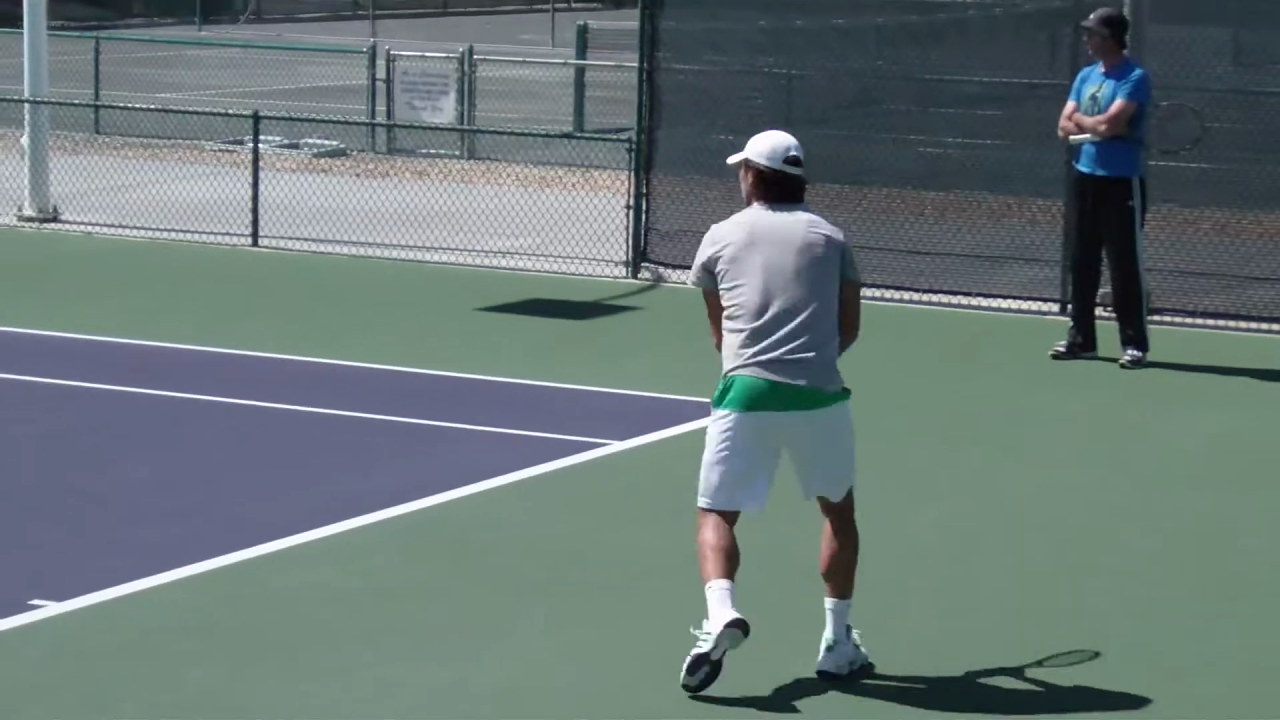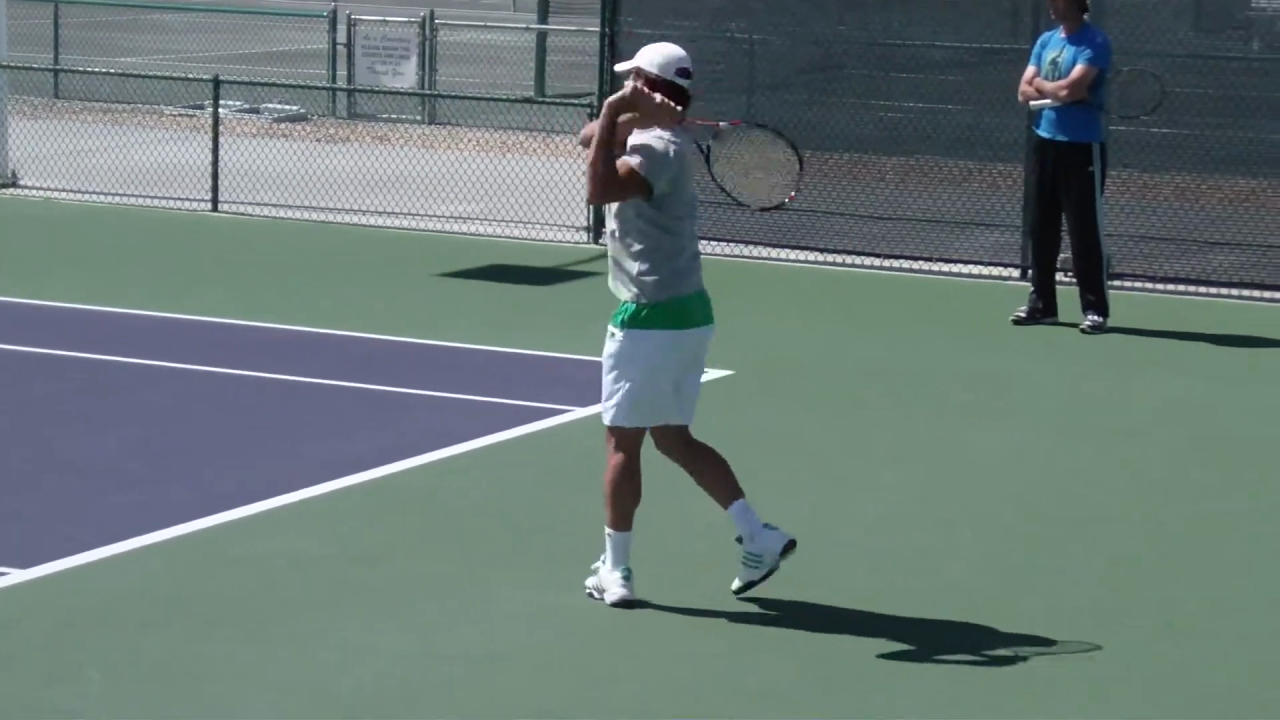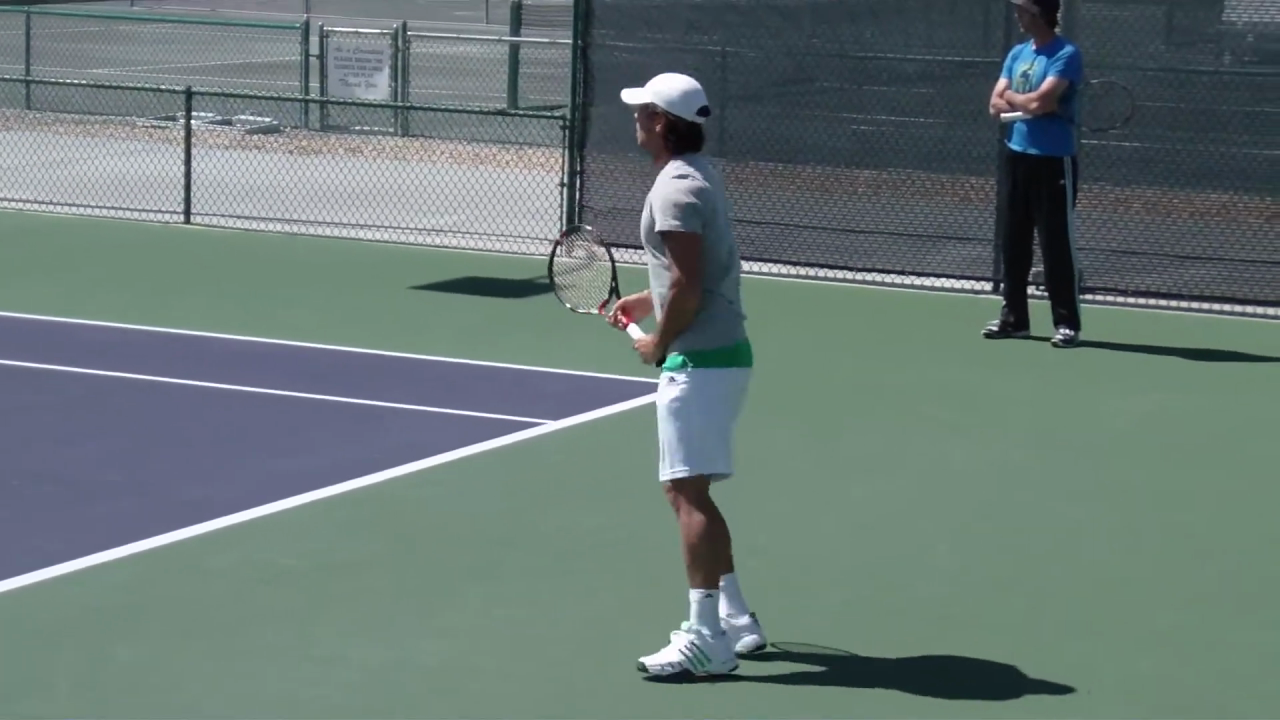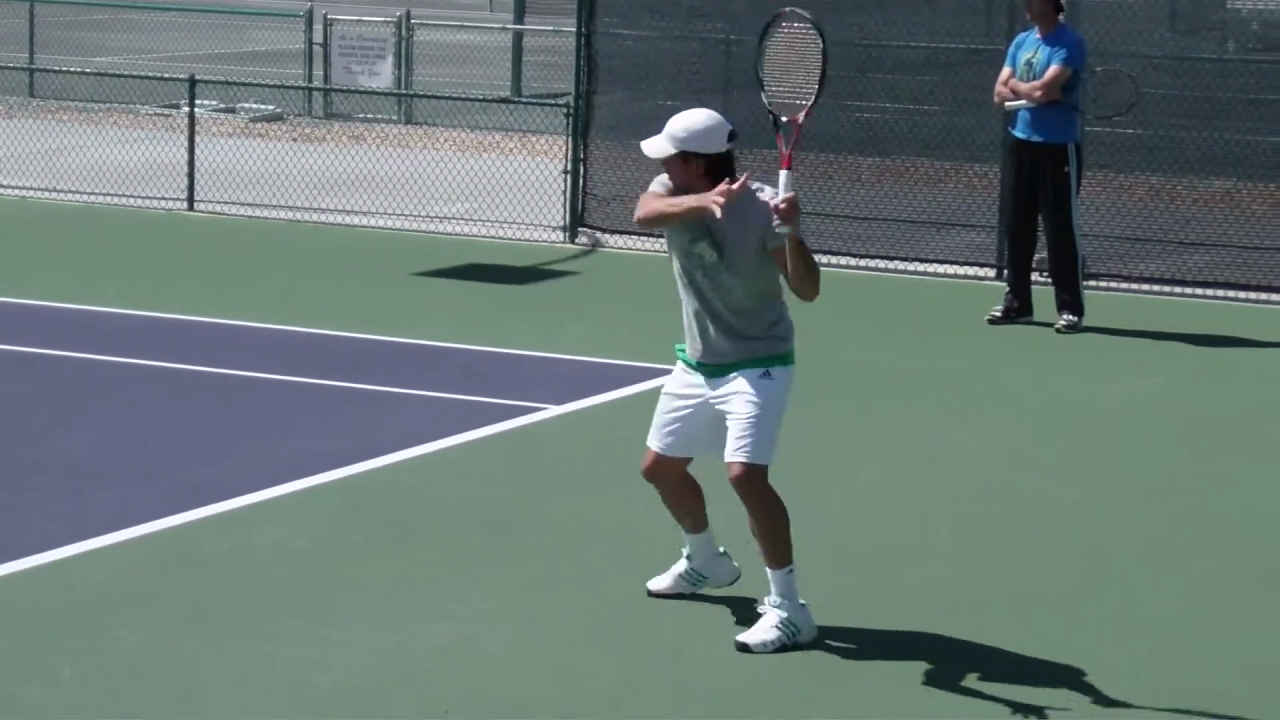
dt=1s
person 1, frame 1
left shoulder: (718, 239)
right shoulder: (830, 235)
right elbow: (848, 327)
left hip: (747, 393)
right hip: (820, 395)
left knee: (713, 516)
right knee: (839, 512)
left ankle: (721, 617)
right ankle: (838, 643)
person 1, frame 2
left shoulder: (660, 147)
right shoulder: (640, 126)
left elbow: (600, 191)
right elbow: (593, 138)
left wrist: (612, 117)
right wrist: (616, 118)
left hip: (651, 316)
right hip: (687, 311)
left knee: (623, 441)
right knee: (673, 438)
left ankle: (616, 572)
right ankle: (756, 535)
person 1, frame 3
left shoulder: (674, 187)
right shoulder: (699, 176)
left elbow: (688, 284)
left wrist: (659, 341)
right wrist: (642, 301)
left hip: (699, 358)
right hip: (726, 352)
left knee: (686, 491)
right knee: (692, 490)
left ankle: (706, 635)
right ankle: (734, 619)
person 1, frame 4
left shoulder: (766, 208)
right shoulder: (675, 190)
left elbow: (807, 289)
right elbow: (644, 213)
left wrist: (792, 235)
right wrist: (705, 201)
left hip: (758, 366)
right hip: (696, 362)
left knee: (746, 475)
right knee: (658, 468)
left ankle: (788, 609)
right ankle: (703, 561)
person 2, frame 1
left shoulder: (1134, 78)
right shoulder: (1085, 76)
left elbow: (1108, 124)
right elbow: (1064, 127)
left wrist: (1080, 118)
right wrist: (1095, 127)
left hip: (1121, 183)
right hip: (1084, 178)
left knee: (1125, 266)
right knee: (1082, 262)
left ankle: (1135, 343)
right ankle: (1081, 338)
person 2, frame 2
left shoulder: (1095, 42)
right shoulder: (1045, 40)
left elbow: (1069, 89)
right elbow: (1024, 91)
left wrist: (1040, 83)
right wrist: (1057, 92)
left hip: (1081, 146)
right hip: (1044, 142)
left knee: (1085, 231)
right knee: (1041, 227)
left ankle: (1095, 308)
right ankle: (1042, 303)
person 2, frame 3
left shoulder: (1066, 55)
right shoulder: (1016, 53)
left elbow: (1038, 101)
right elbow: (995, 105)
left wrist: (1012, 96)
right wrist: (1026, 104)
left hip: (1053, 161)
right hip: (1016, 156)
left knee: (1057, 244)
right knee: (1012, 240)
left ankle: (1067, 322)
right ankle: (1013, 316)
person 2, frame 4
left shoulder: (1070, 43)
right shoulder: (1021, 41)
left elbow: (1043, 89)
right elbow: (1000, 93)
left wrist: (1016, 84)
right wrist: (1030, 92)
left hip: (1057, 148)
right hip: (1021, 143)
left knee: (1061, 230)
right knee: (1016, 226)
left ankle: (1070, 308)
right ankle: (1016, 301)
